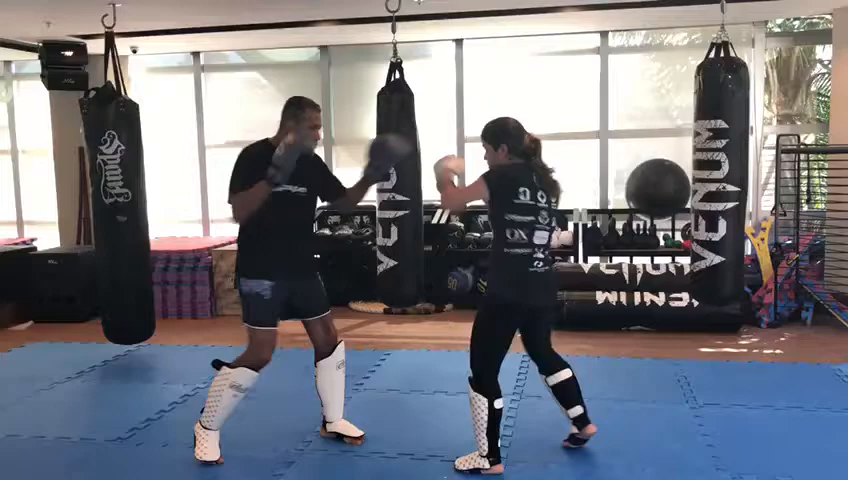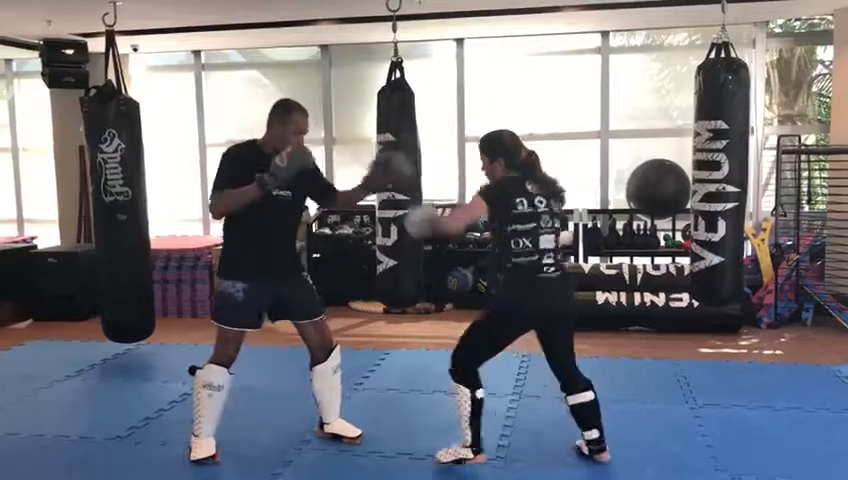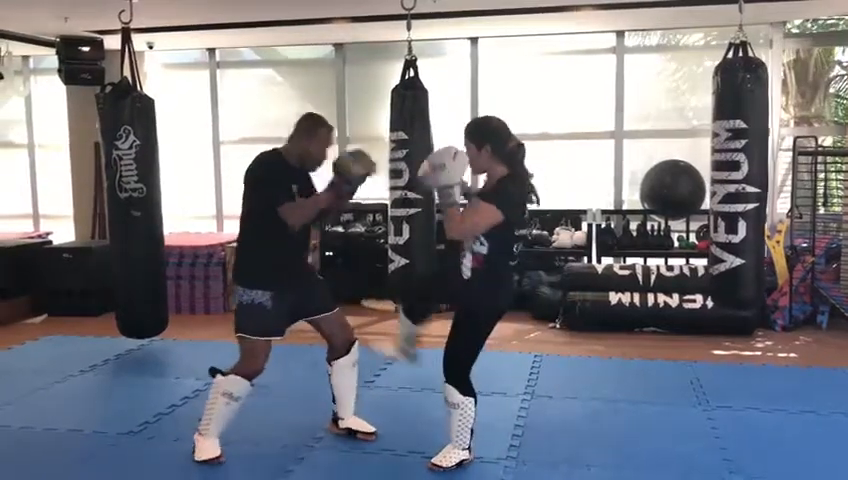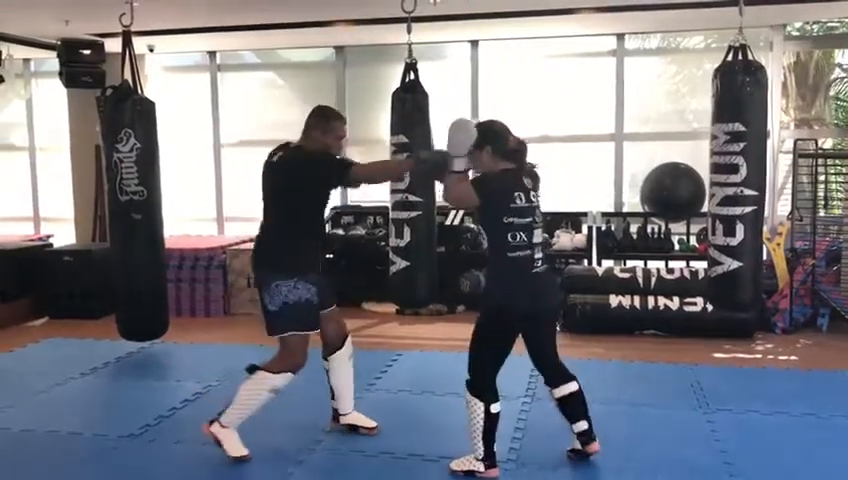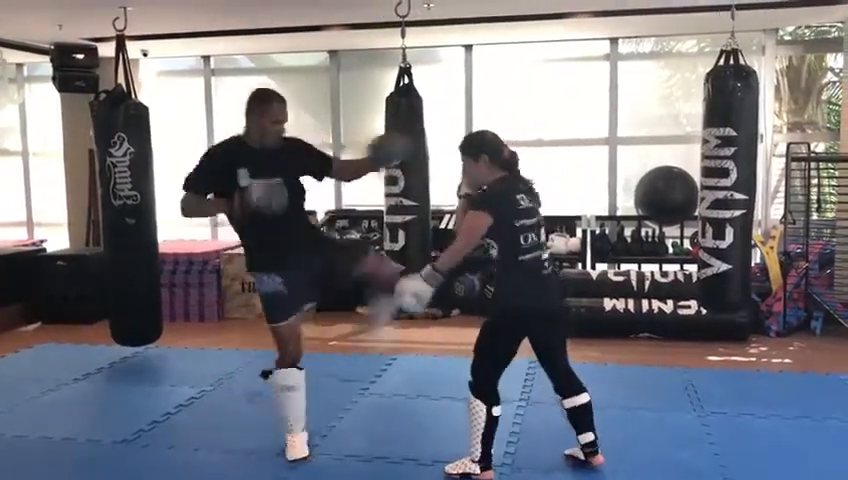
dt=0.7s
person 1, frame 1
left shoulder: (310, 162)
right shoulder: (254, 157)
left elbow: (344, 200)
right elbow: (240, 213)
left wrist: (371, 177)
right wrist: (274, 174)
left hip: (301, 269)
right hip: (261, 272)
left knee: (328, 340)
right knee: (262, 352)
left ankle: (333, 421)
right ankle: (207, 427)
person 1, frame 2
left shoulder: (300, 165)
right shoulder: (239, 157)
left elbow: (336, 201)
right elbow: (218, 208)
left wrist: (372, 184)
right wrist: (265, 182)
left hip: (288, 270)
right hip: (242, 274)
left knee: (322, 343)
right knee: (225, 353)
left ankle: (331, 421)
right ankle: (202, 438)
person 1, frame 3
left shoulder: (299, 172)
right shoulder: (266, 168)
left elbow: (312, 214)
right elbow: (294, 218)
left wrist: (343, 189)
right wrist: (338, 186)
left hip: (297, 272)
right hip: (260, 281)
left knee: (344, 339)
right knee: (251, 364)
left ankle: (344, 419)
right ankle: (206, 436)
person 1, frame 4
left shoulder: (283, 157)
right shoulder: (311, 163)
right elbow: (365, 174)
left hip: (298, 267)
right hip: (283, 271)
left knee: (336, 335)
right knee: (292, 358)
left ankle: (344, 412)
right ankle: (225, 425)
person 1, frame 5
left shoulder: (290, 149)
right shoulder: (222, 157)
left elbow: (340, 170)
right elbow: (187, 207)
left wrist: (375, 159)
right wrist: (236, 203)
left hip: (309, 243)
right hip: (273, 266)
left knee: (383, 273)
right knee: (290, 350)
right ankle: (296, 432)
person 2, frame 1
left shoulder: (505, 177)
right shoulder: (546, 181)
left elbow: (452, 202)
left wrist: (445, 173)
left hip: (507, 293)
right hip: (541, 289)
left knee: (483, 371)
right knee: (544, 353)
left ankle: (489, 457)
right ankle: (582, 423)
person 2, frame 2
left shoulder: (500, 190)
right shoulder: (547, 188)
left elbow: (453, 225)
left wrist: (427, 221)
left hip: (518, 300)
right hip: (557, 297)
left knee: (463, 363)
right knee: (567, 369)
left ankle: (470, 447)
right ankle: (596, 444)
person 2, frame 3
left shoulder: (506, 192)
right shoulder: (503, 183)
left elbow: (456, 230)
right elbow: (472, 215)
left wrist: (447, 189)
right wrist: (451, 187)
left hip: (487, 293)
right hip: (479, 284)
left knee: (455, 367)
left ankle: (460, 448)
person 2, frame 4
left shoulder: (492, 185)
right shoulder: (526, 178)
left elbow: (451, 195)
left wrist: (457, 157)
right wrist: (464, 160)
left hip: (506, 298)
right hip: (542, 291)
left knee: (480, 376)
right knee: (550, 364)
right ankle: (587, 438)
person 2, frame 5
left shoulder: (491, 197)
right shoulder: (522, 188)
left elbow: (462, 245)
left wrist: (426, 277)
right wrist: (471, 197)
left hip: (516, 302)
right hip: (547, 297)
left knee: (483, 380)
right knee: (559, 371)
right ankle: (590, 448)
